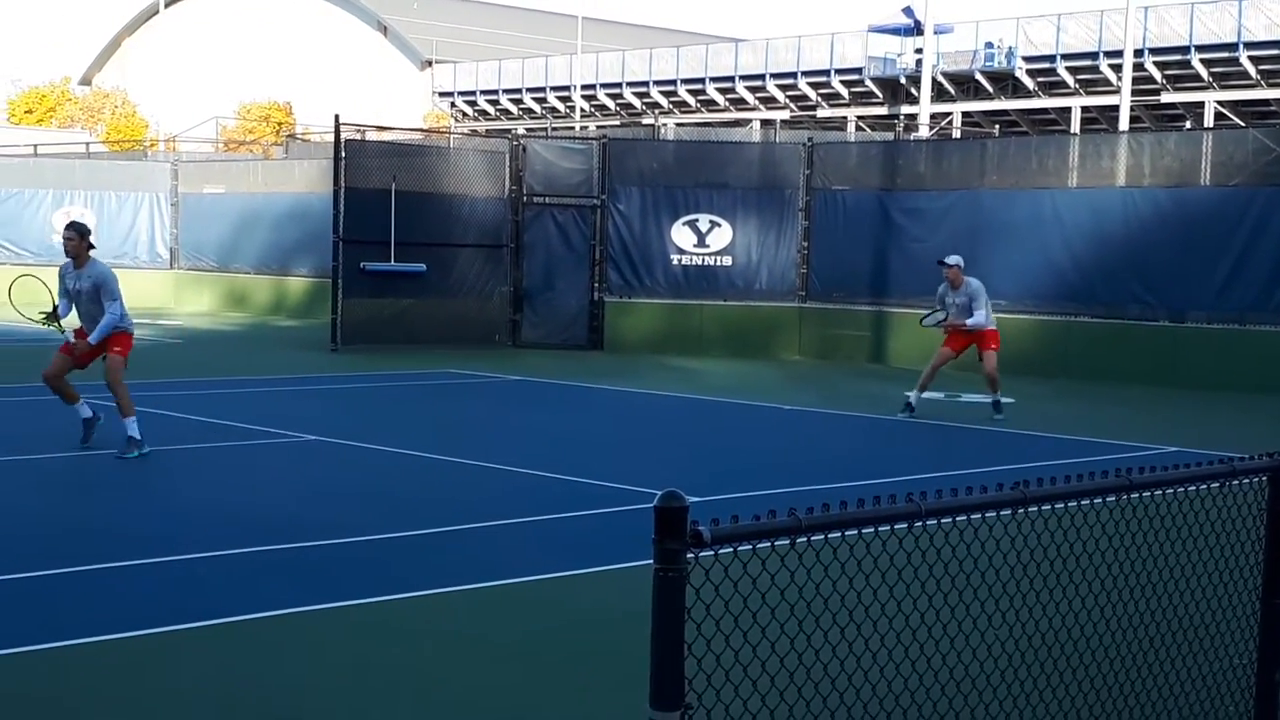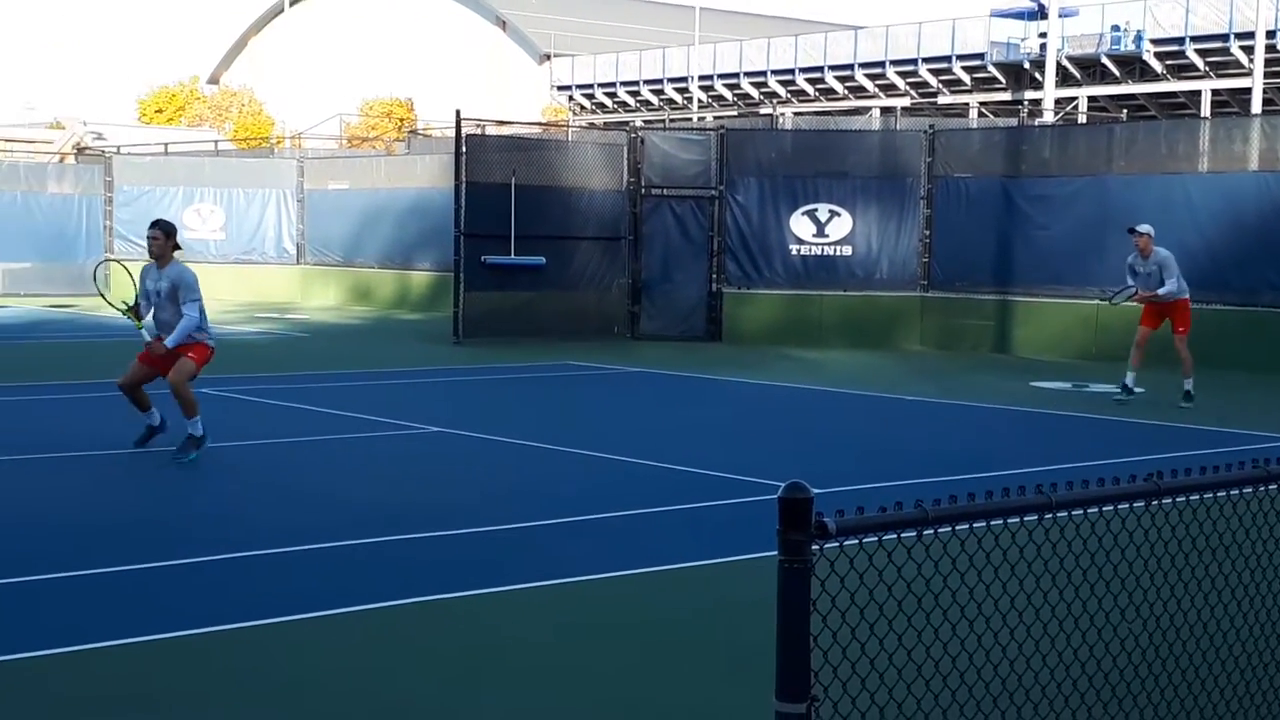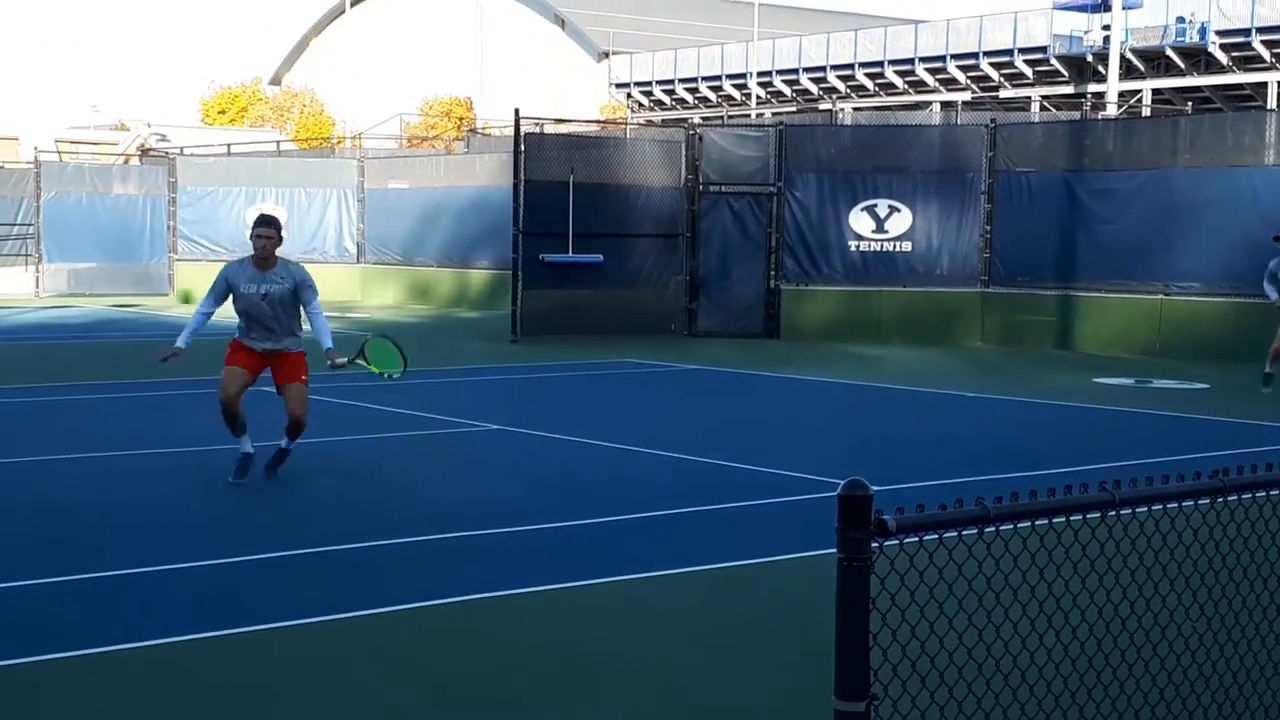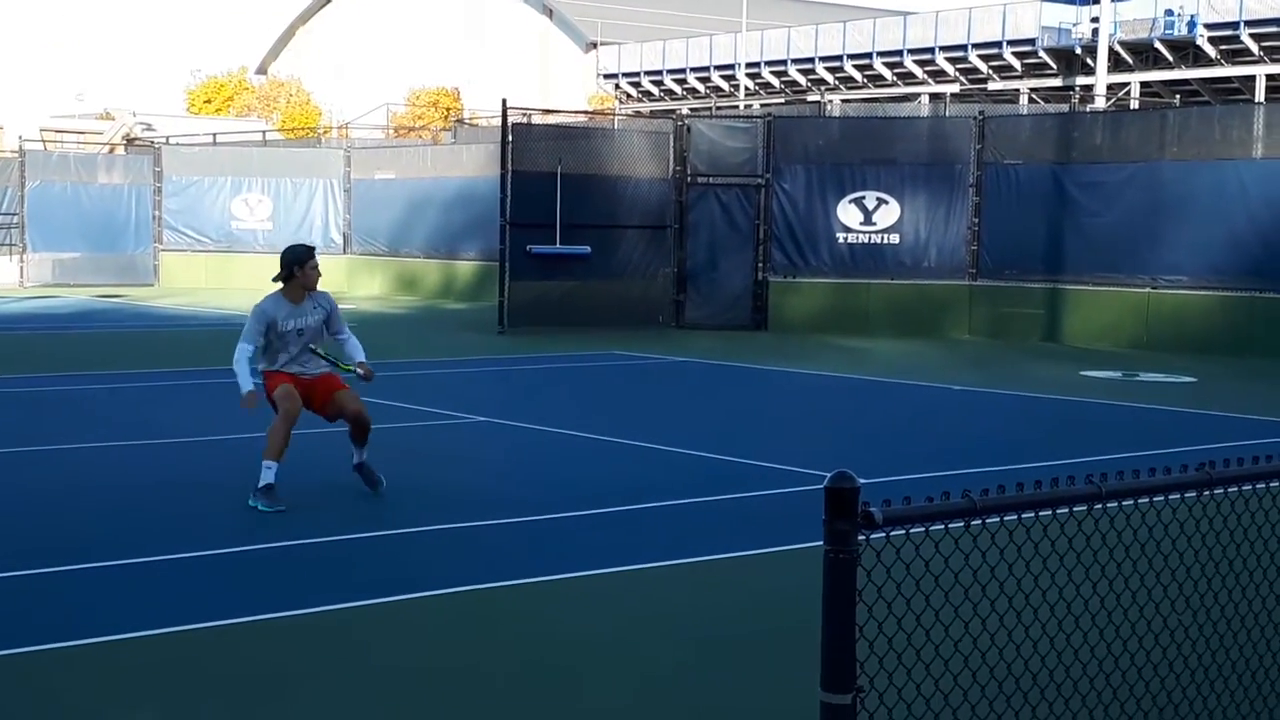
dt=0.5s
person 1, frame 1
left shoulder: (103, 274)
right shoulder: (65, 271)
left elbow: (113, 314)
right elbow: (65, 300)
left wrist: (90, 342)
right wrist: (58, 314)
left hip: (117, 331)
right hip: (88, 332)
left knee: (113, 378)
right knee: (50, 376)
left ankle: (134, 438)
right ankle: (88, 415)
person 1, frame 2
left shoulder: (184, 275)
right shoulder: (147, 271)
left elbow: (192, 318)
right elbow: (144, 305)
left wrist: (167, 345)
right wrist: (137, 312)
left hip: (196, 342)
right hip: (165, 341)
left knee: (175, 381)
right knee: (126, 383)
left ankle: (196, 434)
right ankle: (155, 422)
person 1, frame 3
left shoulder: (296, 273)
right shoulder: (232, 271)
left elbow: (315, 312)
right elbow: (206, 309)
left wrist: (328, 348)
right wrist: (181, 343)
left hip: (287, 350)
right hip: (247, 347)
left knee: (298, 416)
right knee: (226, 398)
left ankle: (284, 448)
right ankle: (245, 450)
person 1, frame 4
left shoulder: (324, 302)
right shoulder: (266, 309)
left elbow: (344, 337)
right elbow: (242, 354)
left wrist: (360, 362)
right wrist: (247, 388)
left hip: (318, 374)
right hip: (281, 375)
left knee: (359, 414)
right knee: (290, 405)
left ankle: (360, 462)
right ankle: (265, 486)
